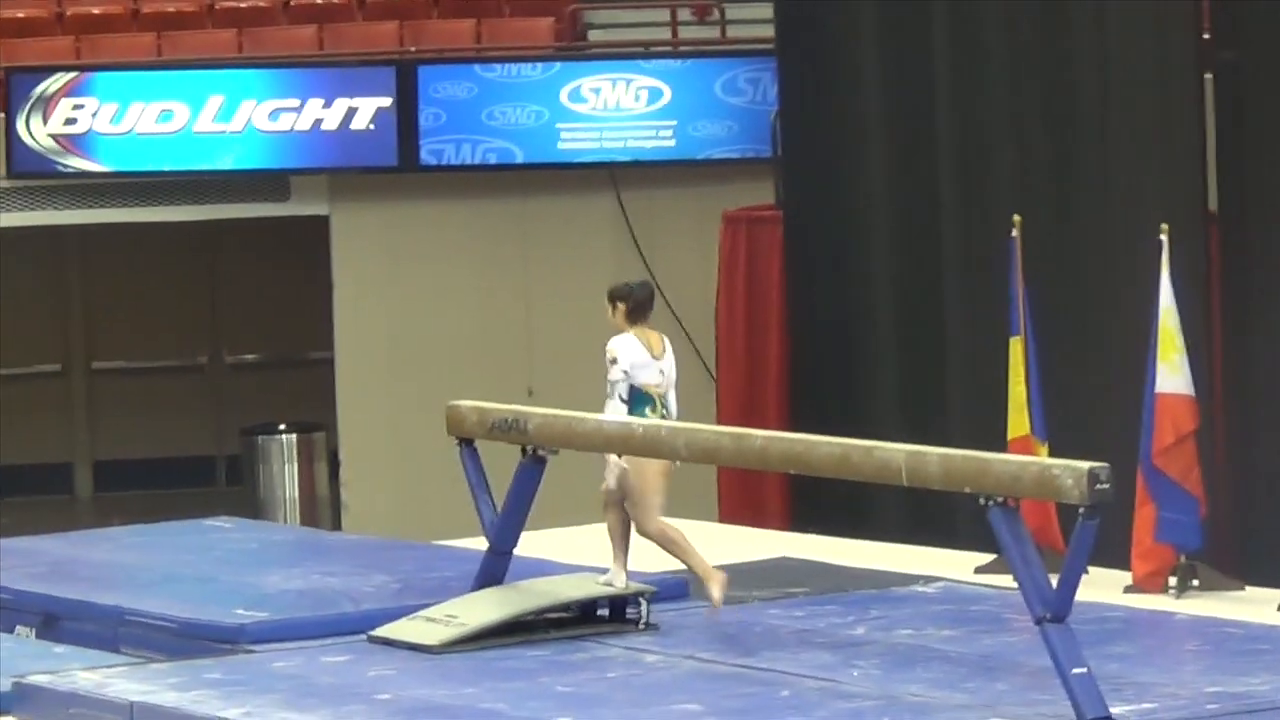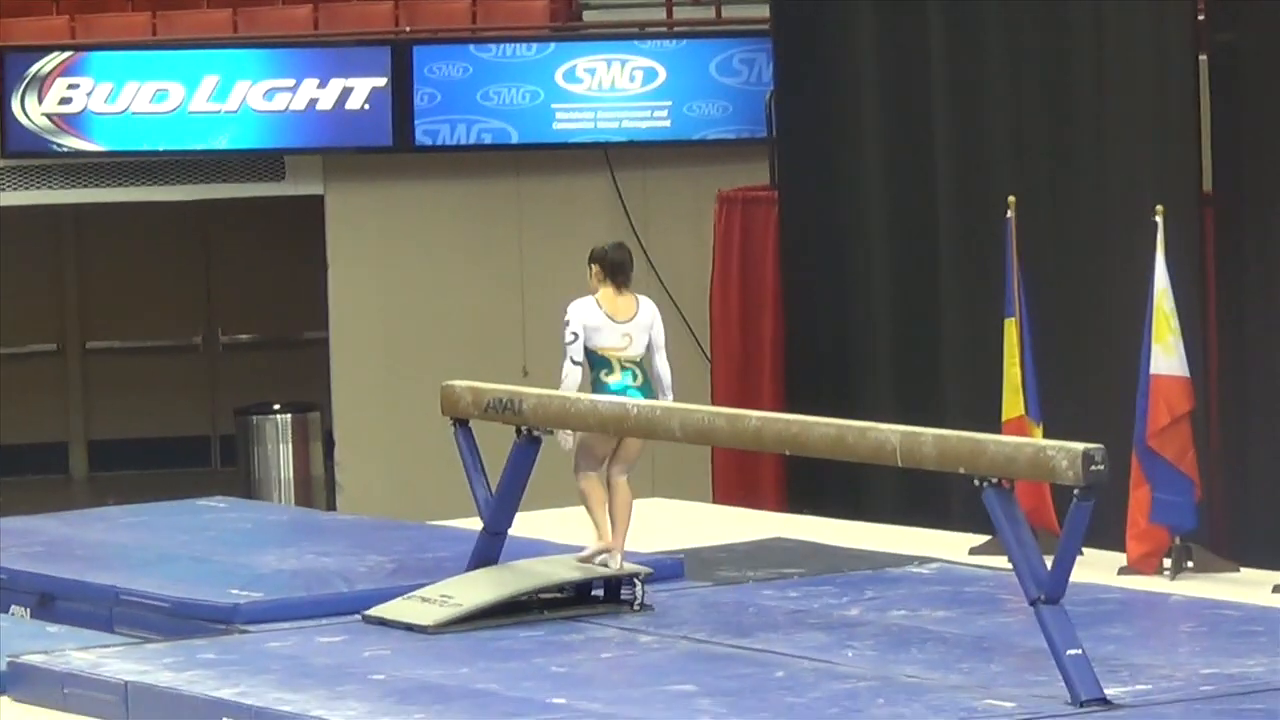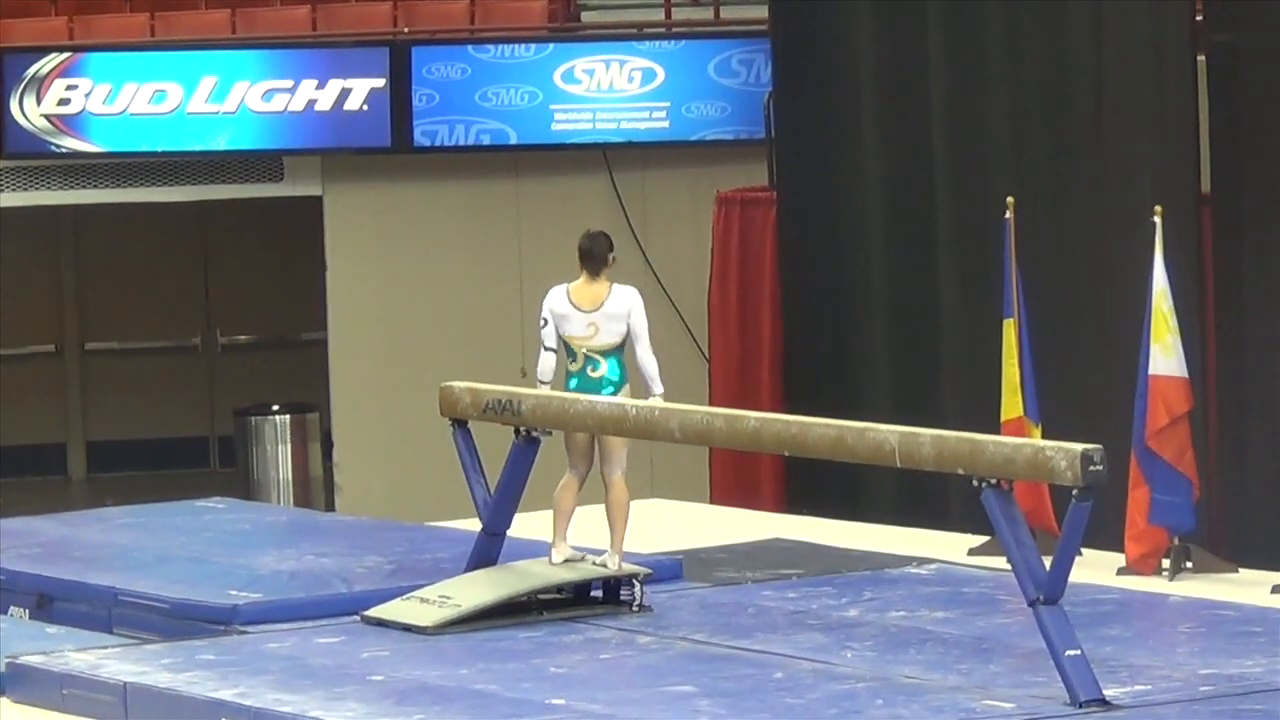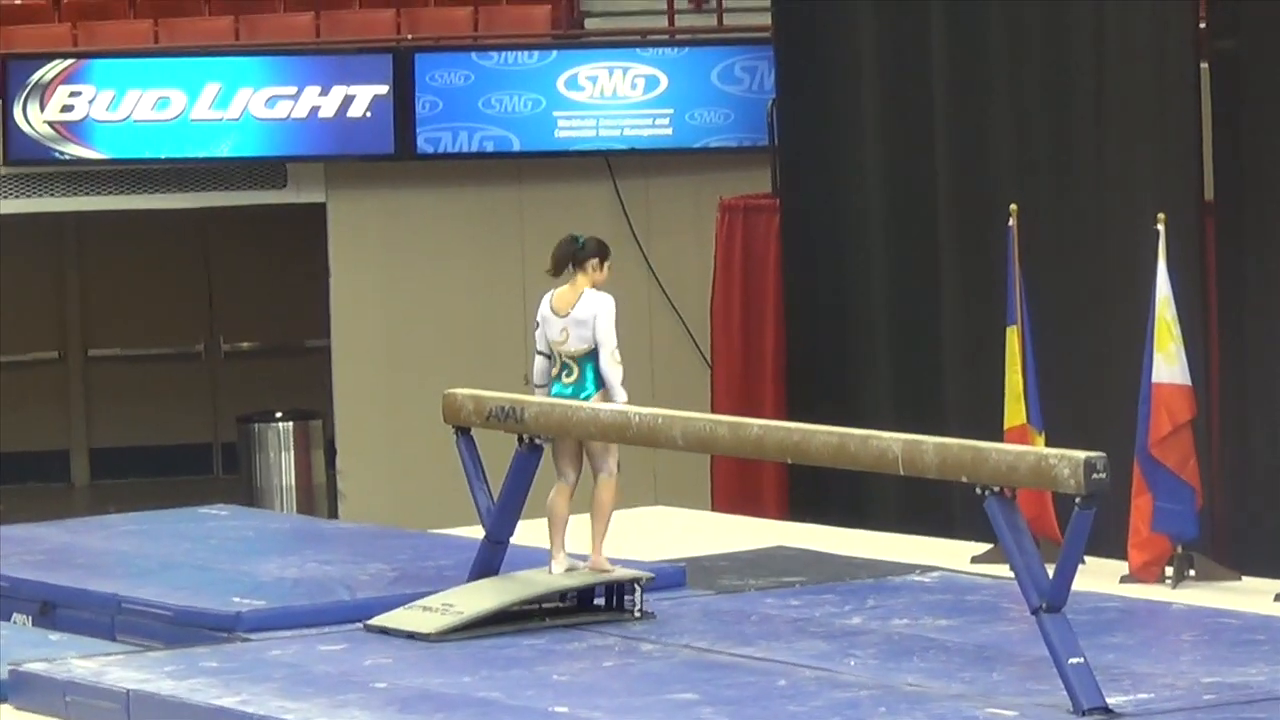
dt=0.2s
person 1, frame 1
left shoulder: (620, 346)
right shoulder: (663, 342)
left elbow: (617, 401)
left wrist: (613, 454)
left knee: (649, 522)
right knee: (614, 497)
left ankle: (709, 575)
right ankle: (618, 571)
person 1, frame 2
left shoulder: (580, 309)
right shoulder: (648, 307)
left elbow: (574, 365)
right elbow: (660, 360)
right wrist: (667, 401)
right hip: (642, 399)
left knee: (586, 470)
right knee: (618, 475)
left ankle: (604, 537)
right ankle: (615, 552)
person 1, frame 3
left shoulder: (556, 297)
right shoulder: (627, 296)
left elbow: (548, 352)
right elbow: (643, 348)
right wrist: (656, 392)
left hip: (577, 390)
right hip: (614, 389)
left knee: (576, 472)
right knee: (615, 474)
left ankle: (559, 545)
right ankle: (615, 553)
person 1, frame 4
left shoulder: (548, 301)
right shoulder: (600, 302)
left elbow: (541, 357)
right elbow: (608, 356)
left wrist: (540, 399)
right wrist: (621, 400)
left hip: (558, 396)
right hip: (591, 396)
left knee: (565, 479)
right knee: (606, 473)
left ankle: (558, 556)
right ankle: (597, 552)
